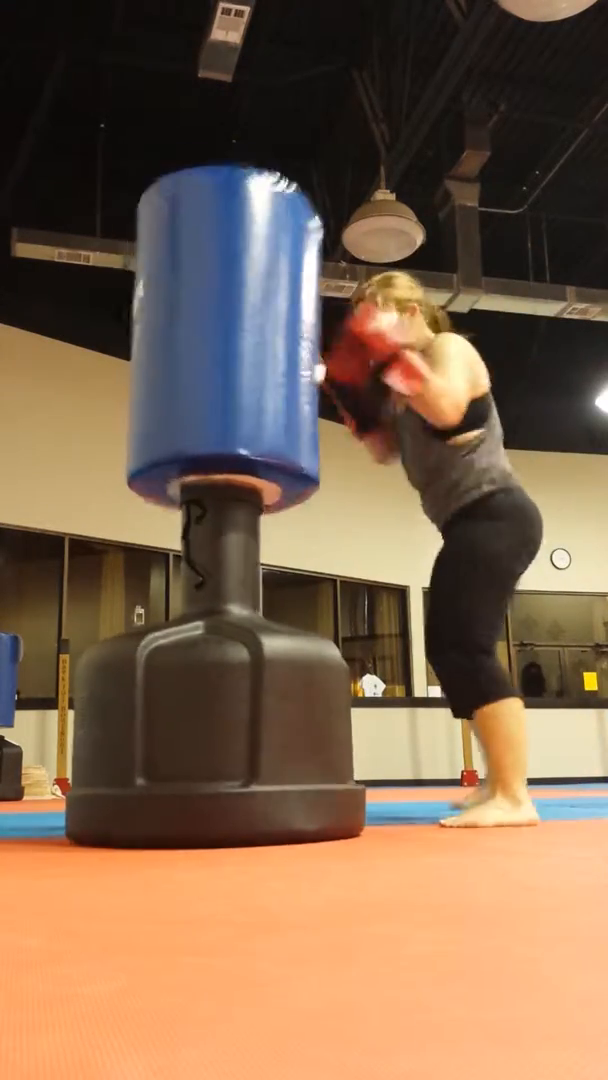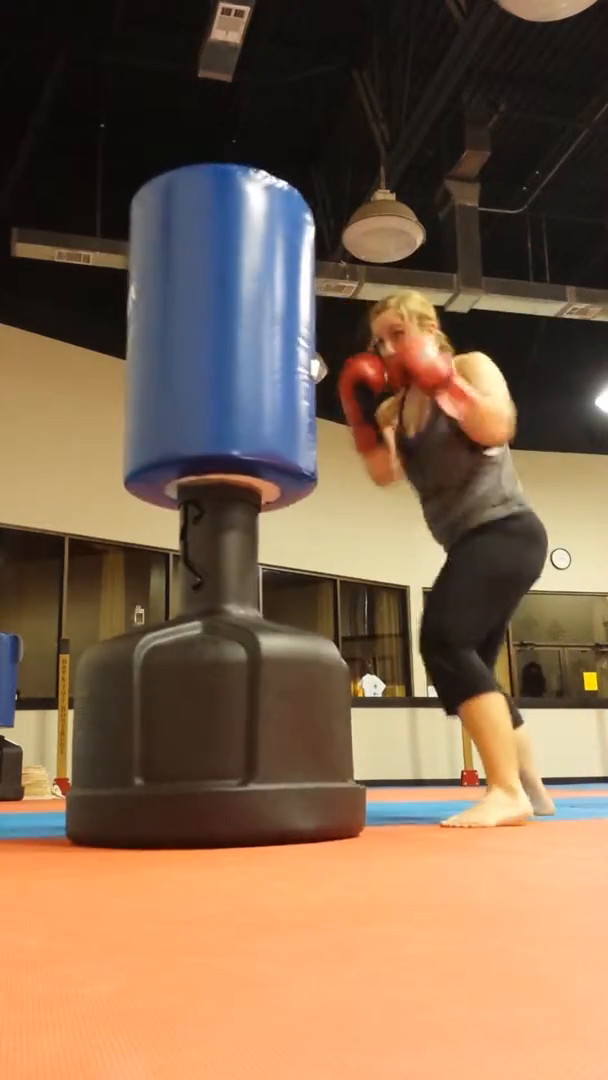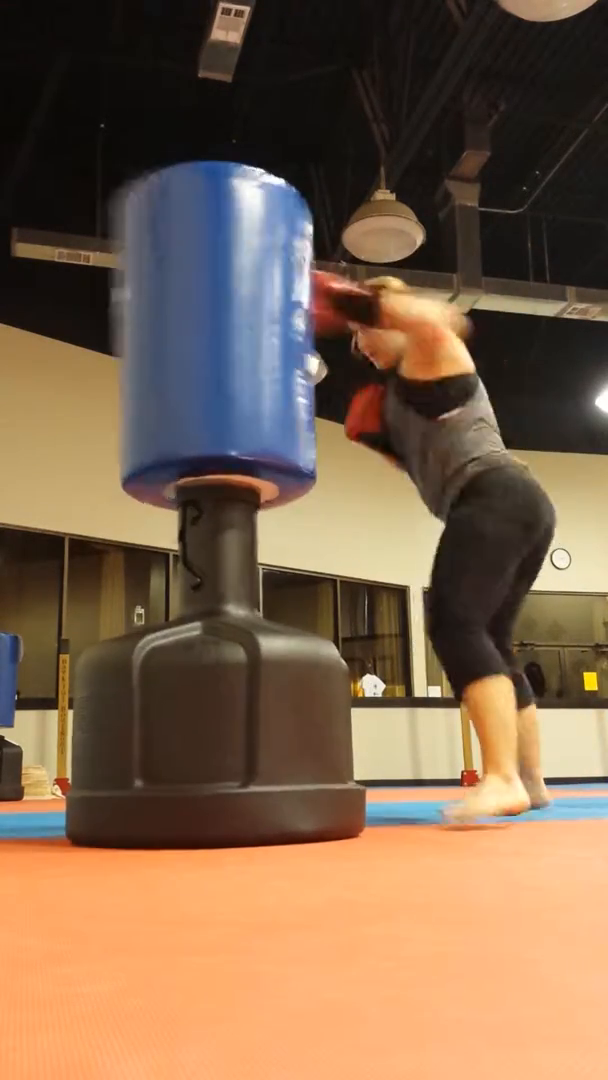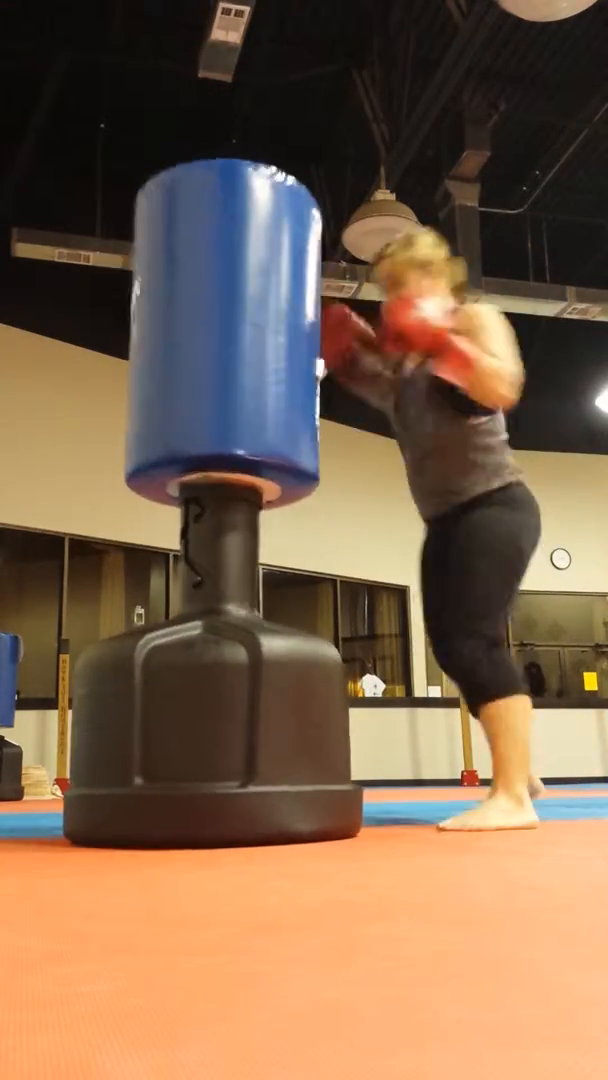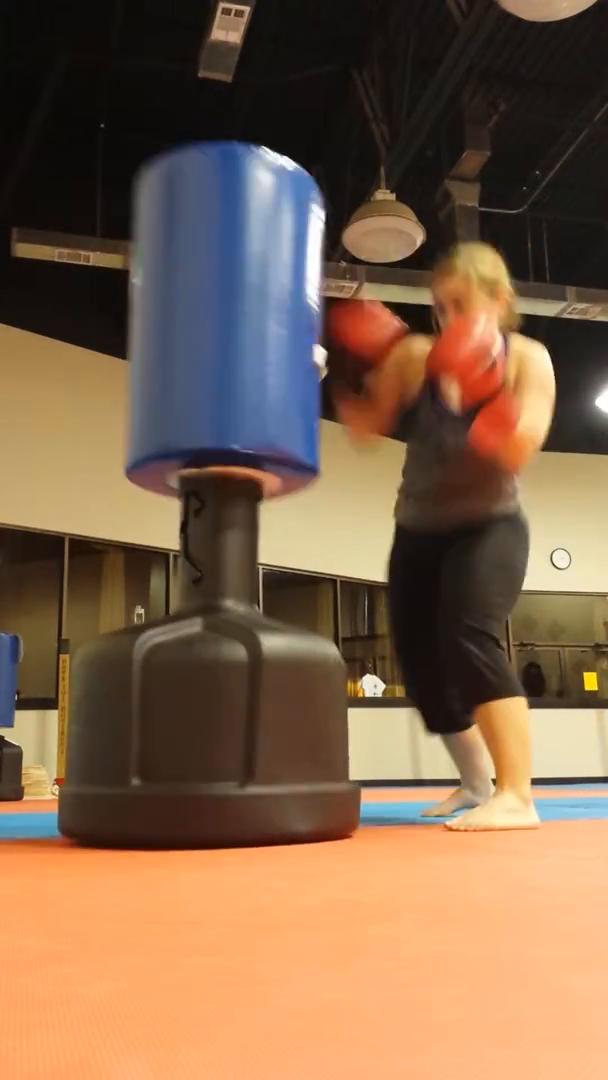
dt=0.2s
person 1, frame 1
left shoulder: (450, 350)
right shoulder: (399, 383)
left elbow: (444, 412)
right elbow: (383, 450)
left wrist: (399, 356)
left hip: (495, 517)
right hip: (470, 528)
left knee: (464, 645)
right knee: (451, 650)
left ankle: (512, 797)
right ankle: (499, 782)
person 1, frame 2
left shoulder: (471, 369)
right shoulder: (396, 405)
left elbow: (496, 429)
right elbow: (381, 473)
left wrist: (443, 384)
right wrist: (360, 412)
left hip: (504, 532)
right hip: (476, 545)
left knee: (443, 638)
right knee: (464, 659)
left ankle: (505, 790)
right ankle: (529, 792)
person 1, frame 3
left shoulder: (432, 341)
right shoulder: (399, 386)
left elbow: (436, 313)
left wrist: (355, 303)
right wrist: (388, 443)
left hip: (495, 501)
right hip: (511, 507)
left knee: (455, 624)
right knee: (482, 639)
left ankle: (504, 780)
right ankle: (529, 783)
person 1, frame 4
left shoulder: (478, 320)
right shoulder: (400, 343)
left elbow: (498, 389)
left wrist: (437, 339)
right wrist: (352, 365)
left hip: (494, 507)
right hip: (444, 520)
left knee: (473, 638)
right knee: (455, 646)
left ankle: (513, 798)
right ankle: (521, 777)
person 1, frame 5
left shoulder: (528, 359)
right shoulder: (416, 353)
left elbow: (518, 449)
right elbow: (361, 424)
left wrist: (485, 382)
right wrist: (366, 371)
left hip: (489, 530)
right hip: (418, 533)
left knee: (469, 642)
right knee: (423, 673)
left ankle: (516, 798)
right ankle: (475, 782)
